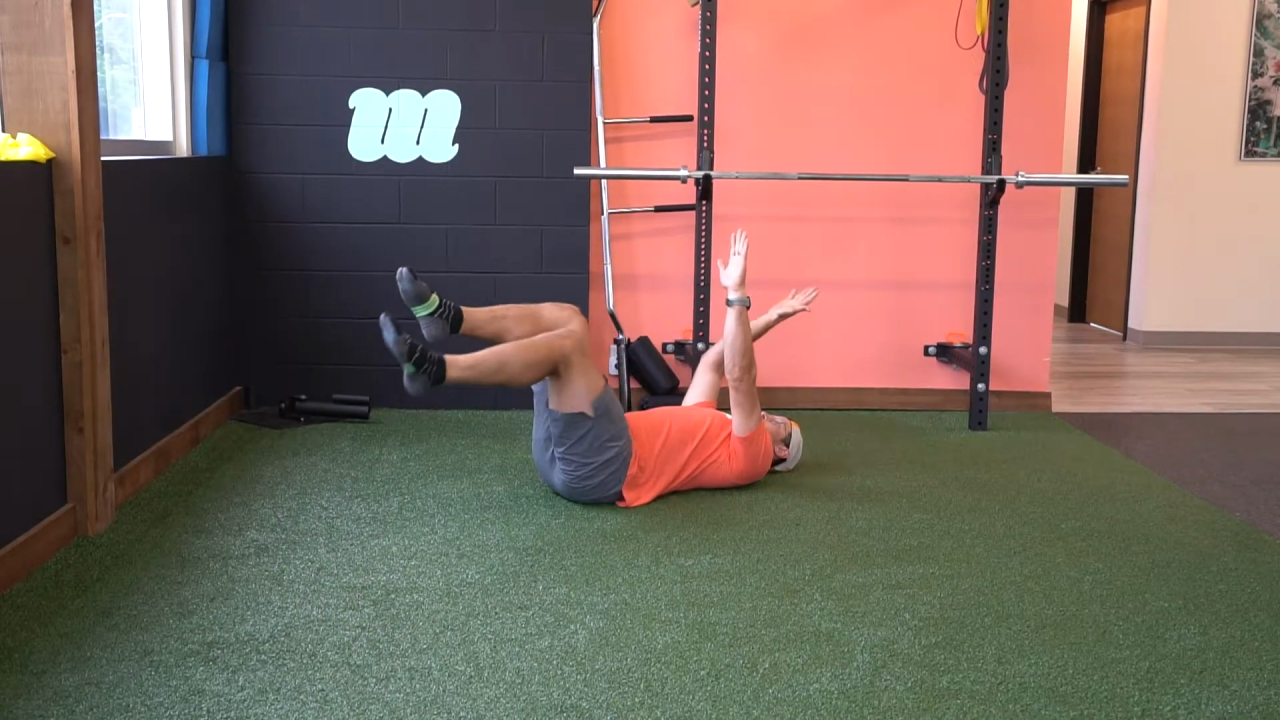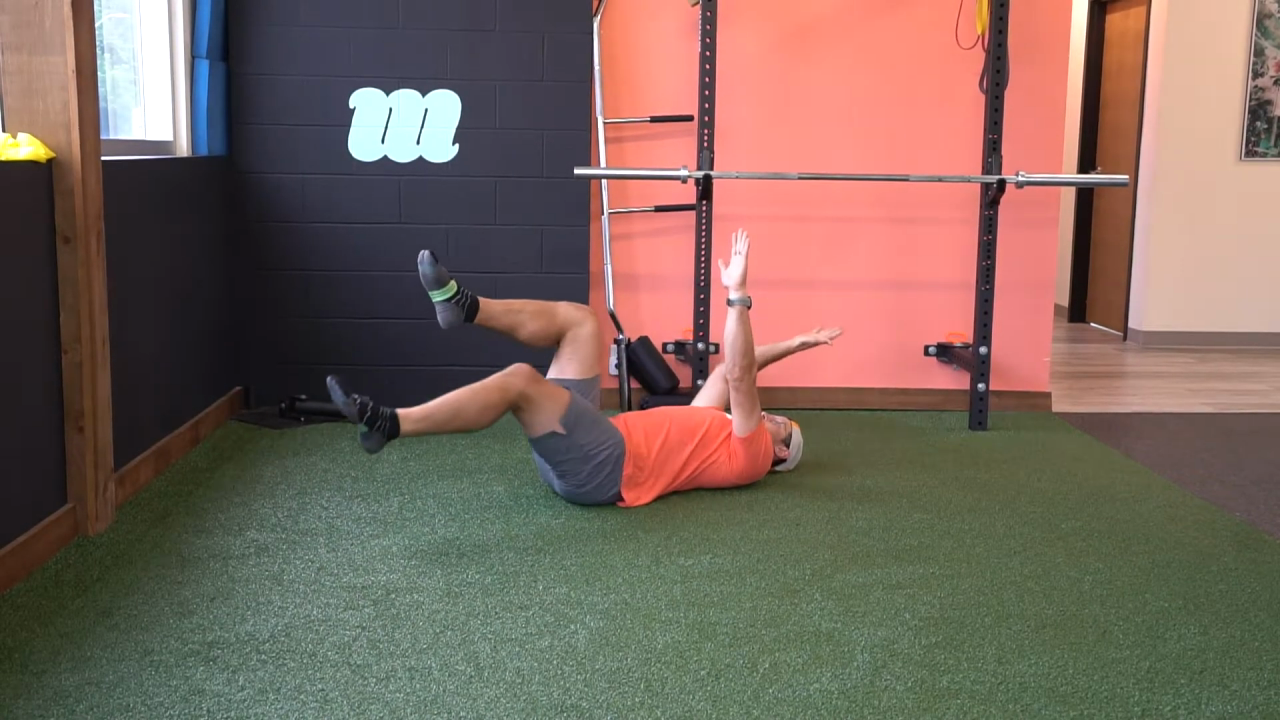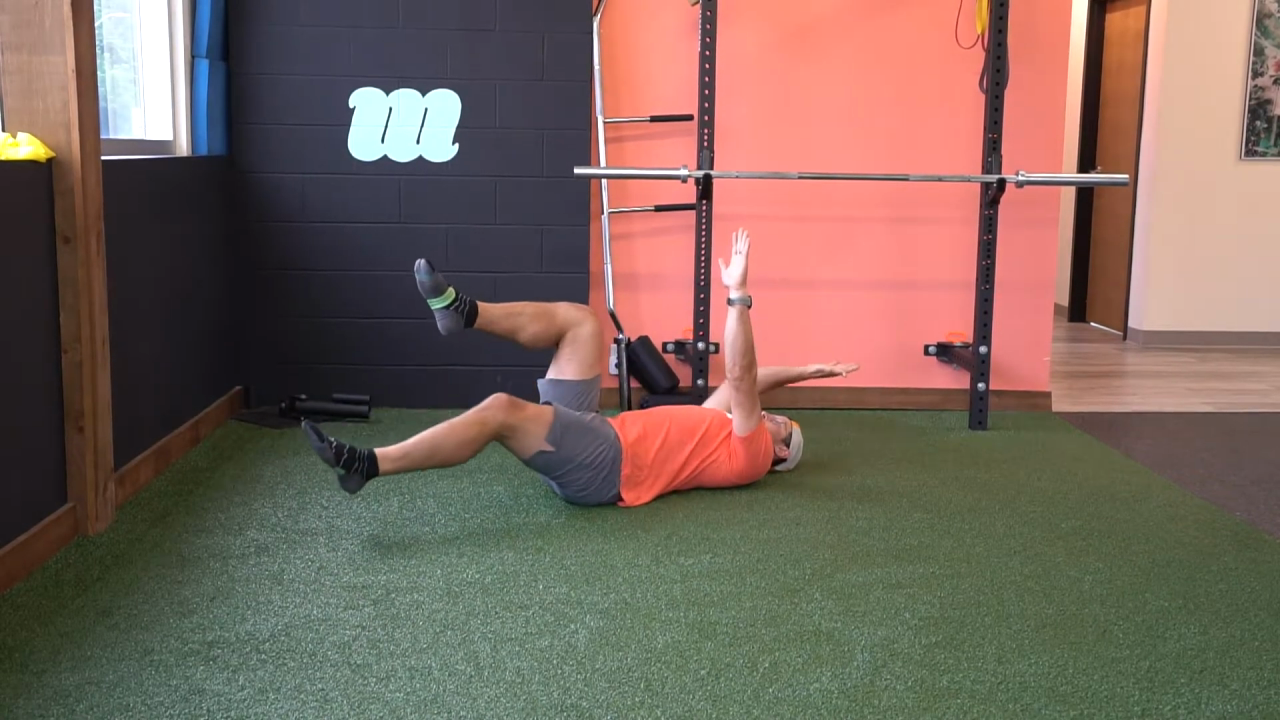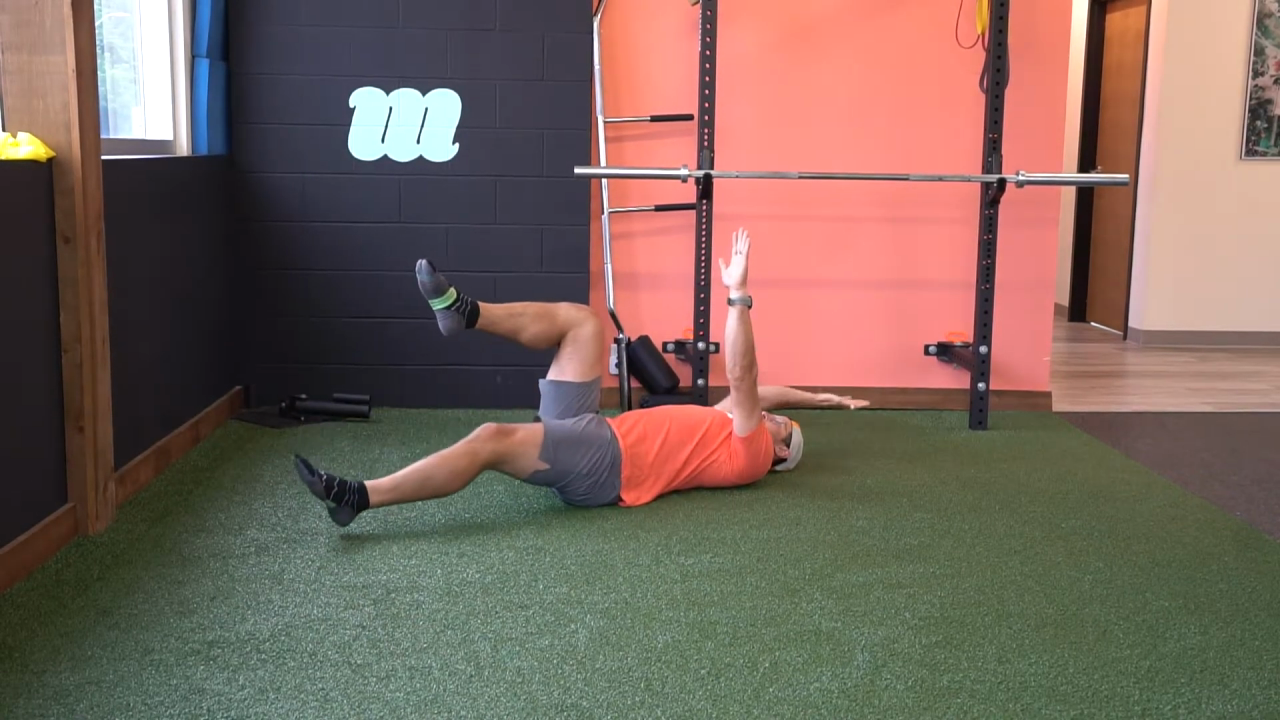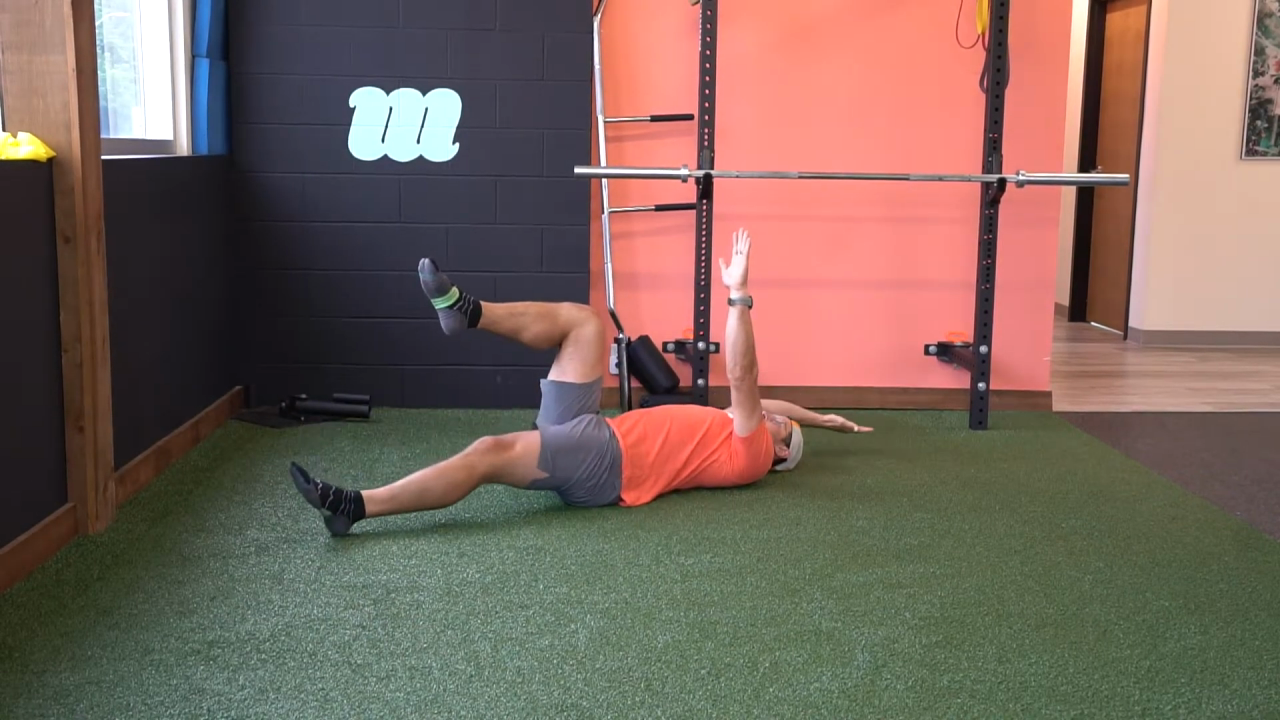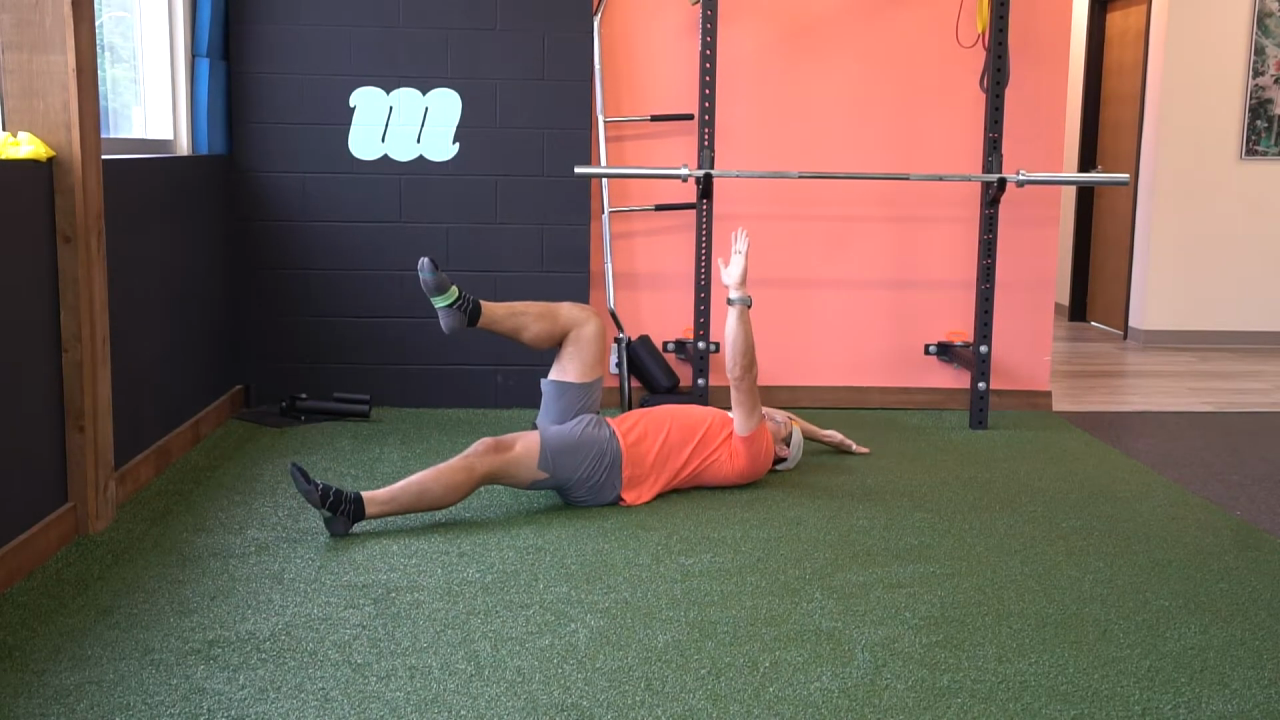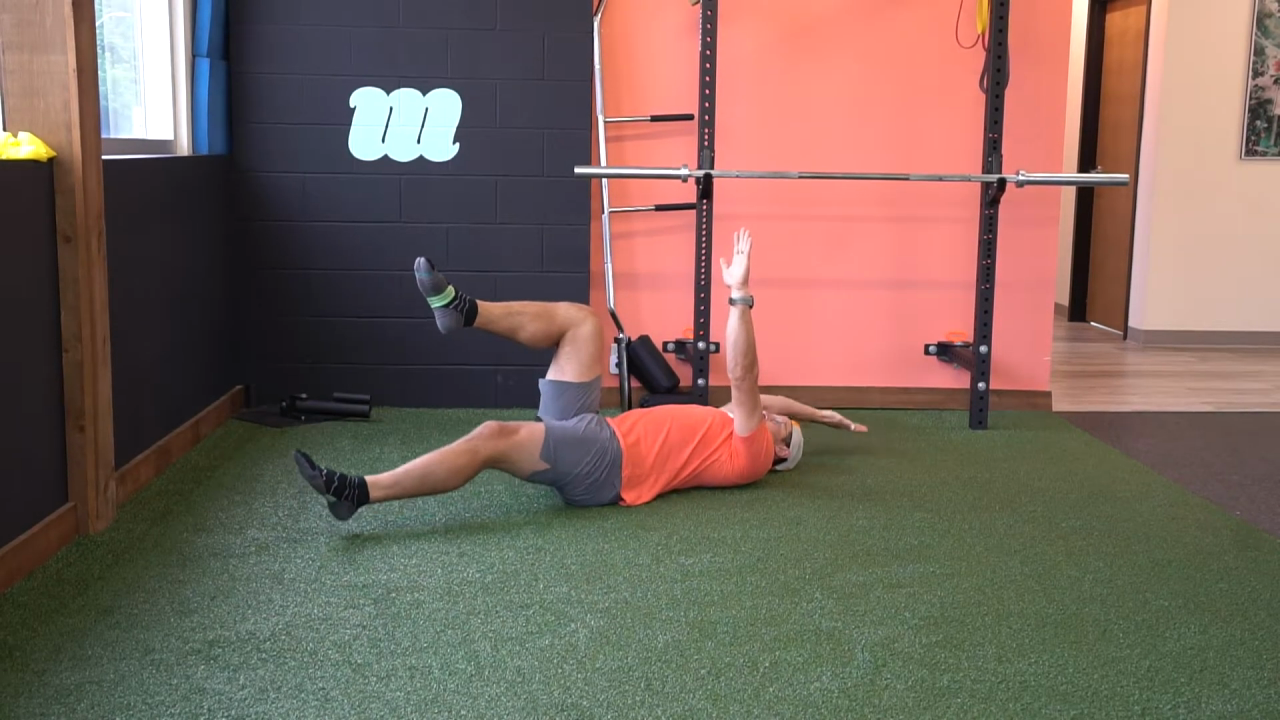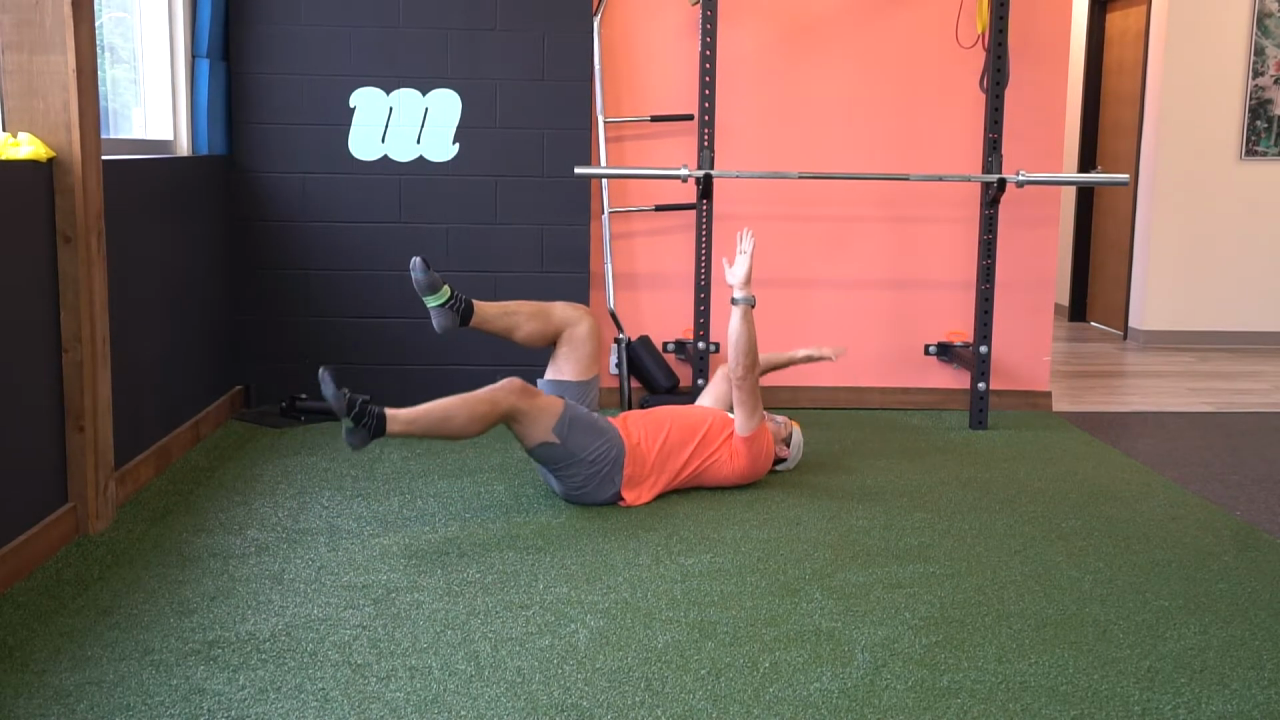
dt=0.3s
person 1, frame 1
left shoulder: (749, 454)
right shoulder: (707, 426)
left elbow: (740, 378)
right elbow: (713, 362)
left wrist: (737, 296)
right wrist: (772, 316)
left hip: (600, 467)
right hip: (563, 453)
left knee: (565, 343)
right knee: (563, 318)
left ankle: (434, 367)
right ankle: (445, 317)
person 1, frame 2
left shoulder: (751, 454)
right shoulder: (715, 427)
left elbow: (741, 378)
right elbow: (728, 368)
left wrist: (737, 294)
right wrist: (792, 344)
left hip: (602, 466)
right hip: (576, 448)
left knee: (520, 379)
right knee: (580, 319)
left ankle: (388, 423)
right ankle: (464, 306)
person 1, frame 3
left shoulder: (748, 455)
right shoulder: (720, 430)
left elbow: (743, 378)
right elbow: (740, 381)
left wrist: (738, 294)
right wrist: (809, 370)
left hip: (602, 467)
right hip: (587, 436)
left knee: (500, 409)
right knee: (579, 320)
left ankle: (366, 464)
right ankle: (463, 311)
person 1, frame 4
left shoulder: (750, 454)
right shoulder: (727, 426)
left elbow: (743, 379)
right elbow: (755, 393)
left wrist: (738, 295)
right wrist: (820, 397)
left hip: (602, 465)
right hip: (586, 432)
left knee: (490, 439)
right knee: (581, 319)
left ankle: (356, 497)
right ankle: (464, 311)
person 1, frame 5
left shoulder: (749, 453)
right shoulder: (731, 431)
left elbow: (743, 380)
right elbow: (762, 401)
left wrist: (738, 295)
right wrist: (825, 417)
left hip: (602, 465)
right hip: (585, 431)
left knee: (487, 454)
right knee: (583, 320)
left ankle: (354, 506)
right ankle: (466, 311)
person 1, frame 6
left shoulder: (750, 452)
right shoulder: (731, 429)
left elbow: (742, 378)
right elbow: (767, 407)
left wrist: (737, 295)
right wrist: (827, 432)
left hip: (603, 463)
right hip: (585, 430)
left knee: (487, 455)
right knee: (584, 319)
left ankle: (352, 507)
right ankle: (466, 309)
person 1, frame 7
left shoulder: (749, 454)
right shoulder: (727, 429)
left elbow: (744, 378)
right elbow: (758, 396)
left wrist: (740, 294)
right wrist: (822, 413)
left hip: (602, 465)
right hip: (587, 430)
left knee: (492, 438)
right knee: (581, 320)
left ankle: (358, 491)
right ankle: (462, 310)
person 1, frame 8
left shoulder: (751, 452)
right shoulder: (719, 427)
left elbow: (742, 378)
right elbow: (728, 374)
left wrist: (741, 294)
right wrist: (797, 354)
left hip: (601, 468)
right hip: (581, 441)
left knee: (511, 390)
right knee: (575, 318)
left ankle: (375, 421)
right ankle: (458, 308)
